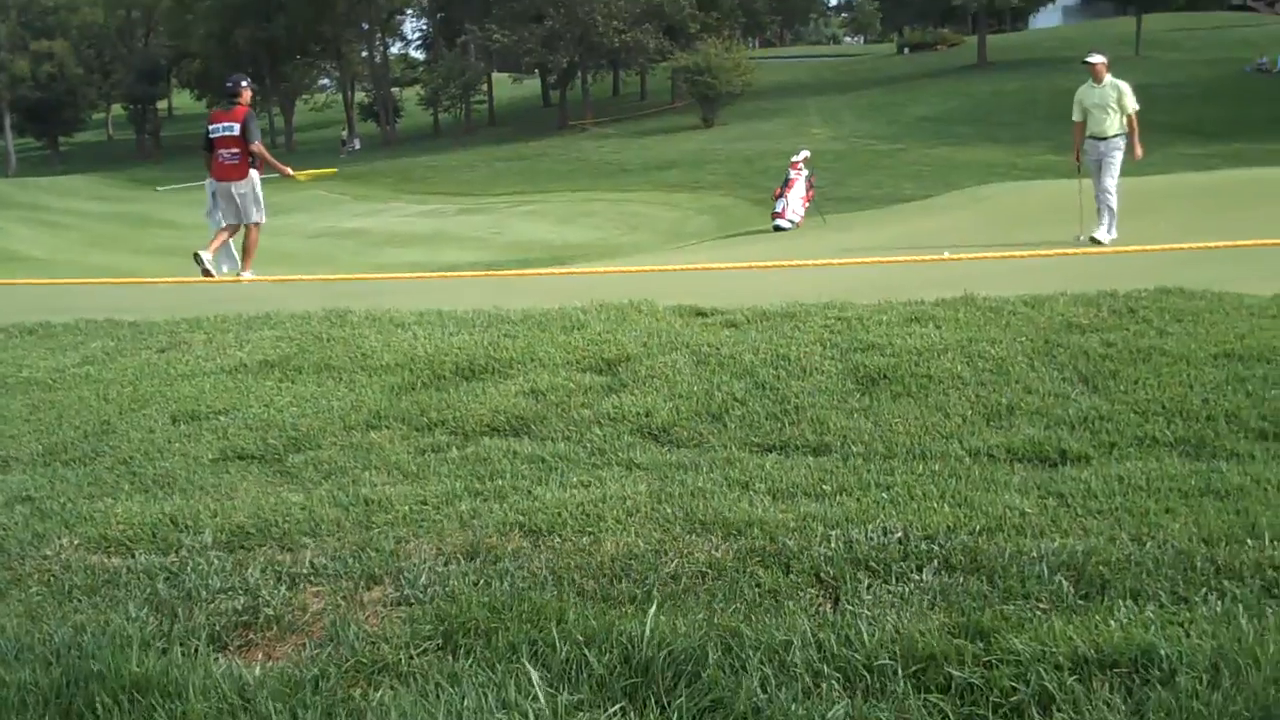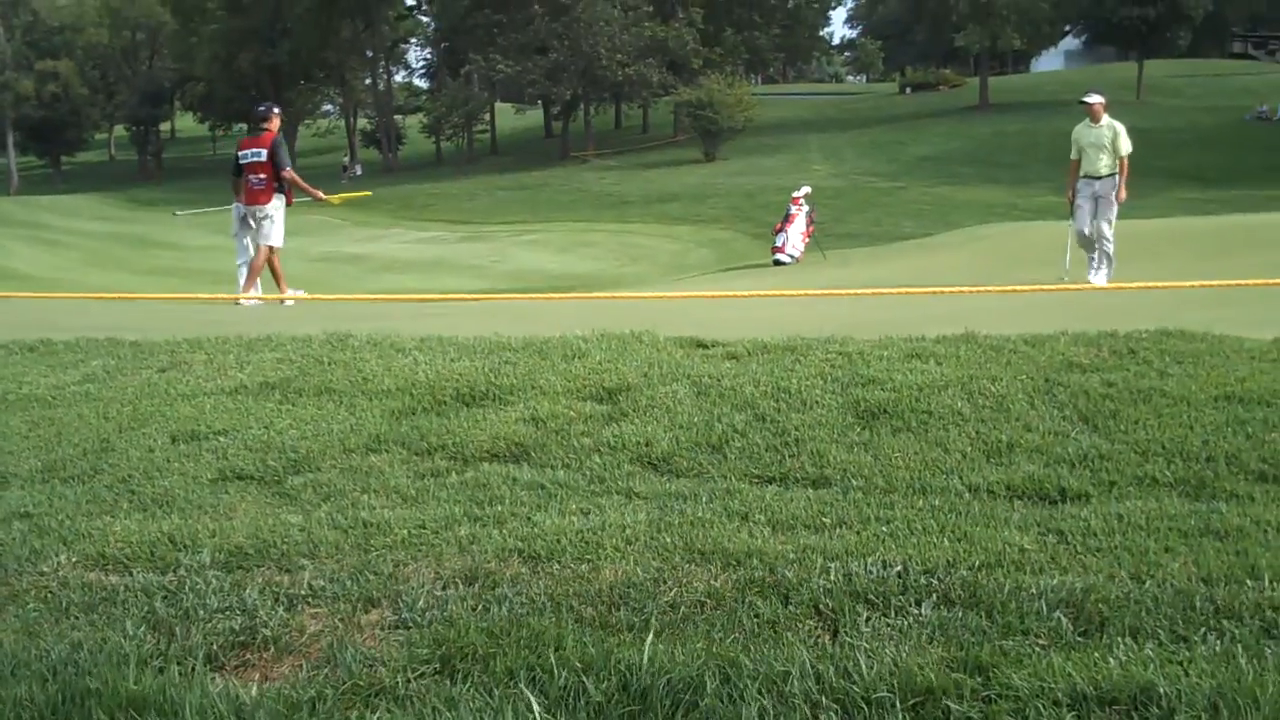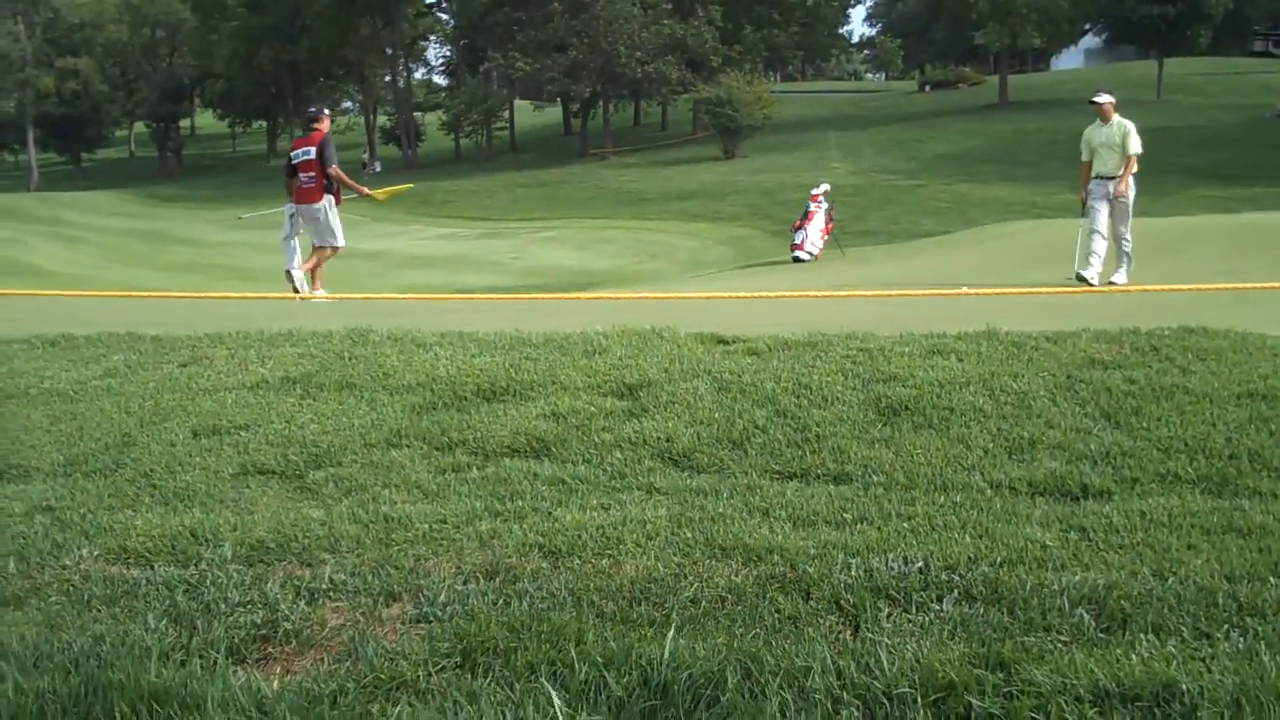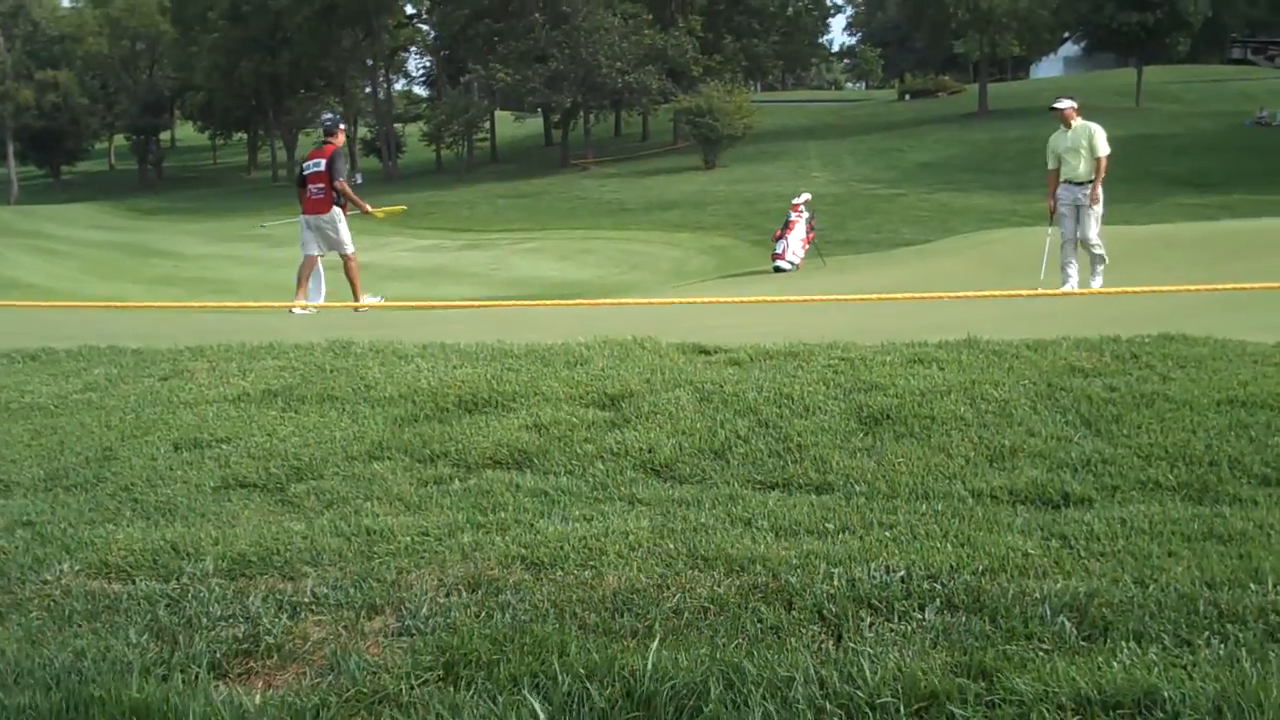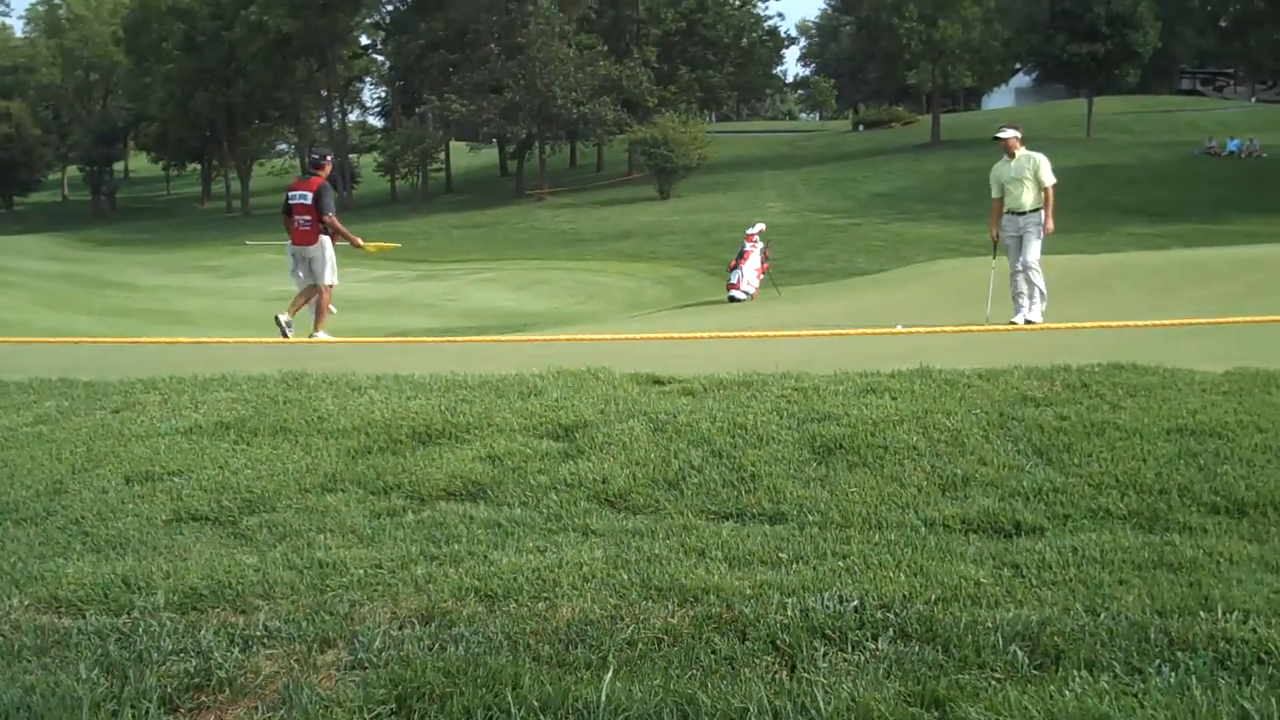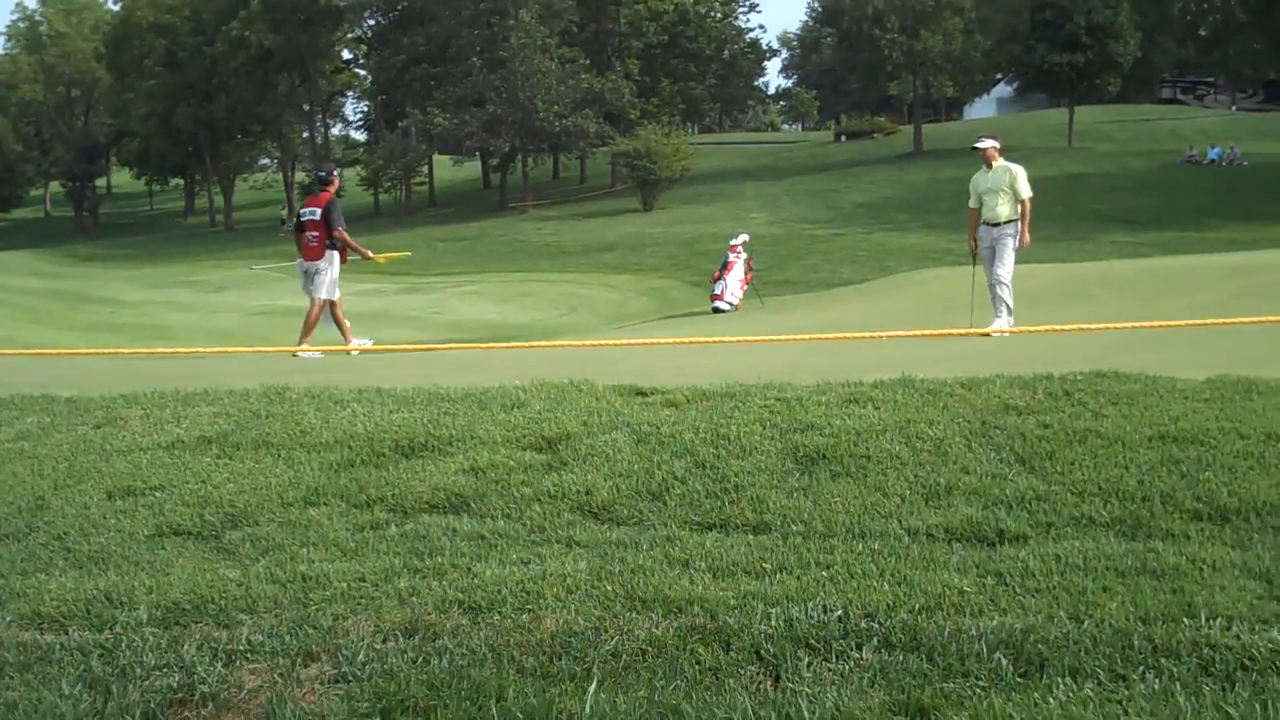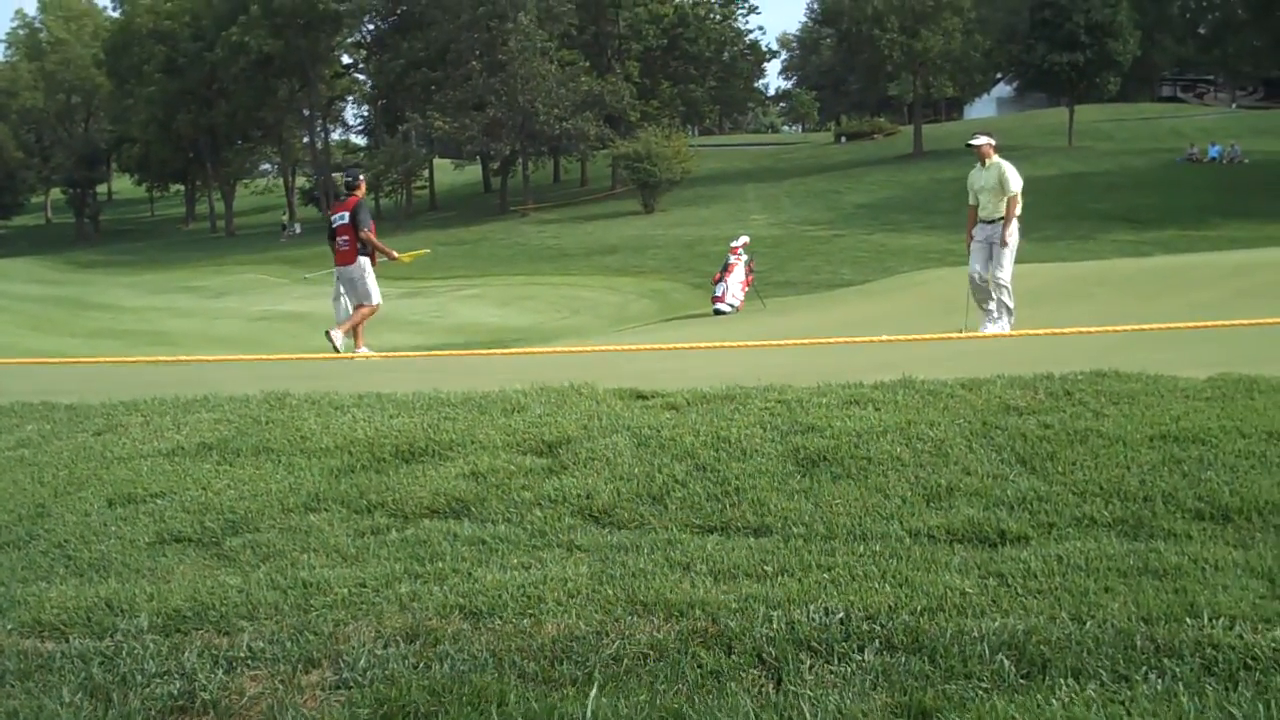
dt=0.3s
person 1, frame 1
left shoulder: (1119, 87)
right shoulder: (1081, 92)
left elbow: (1131, 116)
right elbow: (1079, 123)
left wrist: (1136, 143)
right wrist: (1076, 149)
left hip: (1114, 143)
right hip: (1091, 143)
left knee: (1108, 186)
right knee: (1099, 190)
left ankle: (1104, 231)
right ankle: (1111, 229)
person 1, frame 2
left shoulder: (1115, 128)
right shoulder: (1078, 130)
left elbow: (1123, 159)
left wrist: (1122, 187)
right wrist: (1070, 187)
left hip: (1108, 182)
right hip: (1085, 183)
left knee: (1104, 231)
right knee: (1081, 229)
left ankle: (1103, 273)
right ankle: (1094, 259)
person 1, frame 3
left shoulder: (1126, 127)
right shoulder: (1090, 132)
left elbow: (1132, 157)
left wrist: (1123, 182)
right wrist: (1083, 188)
left hip: (1121, 183)
right hip: (1098, 184)
left knee: (1121, 232)
right knee: (1097, 229)
left ankle: (1122, 271)
right ankle: (1091, 273)
person 1, frame 4
left shoulder: (1091, 129)
right shoulder: (1054, 139)
left elbow: (1102, 159)
right elbow: (1053, 170)
left wrist: (1096, 187)
right wrist: (1051, 197)
left hip: (1089, 188)
right hip: (1066, 189)
left knee: (1088, 236)
right knee: (1068, 238)
left ankle: (1098, 271)
right ankle: (1070, 282)
person 1, frame 5
left shoulder: (1035, 159)
right shoulder: (997, 169)
left elbow: (1048, 189)
right elbow: (996, 199)
left wrist: (1048, 217)
right wrist: (993, 226)
left hip: (1033, 217)
right hip: (1010, 220)
left knee: (1030, 262)
right knee: (1015, 268)
left ankle: (1036, 310)
right ankle: (1021, 311)
person 1, frame 6
left shoulder: (1012, 171)
right shoulder: (976, 178)
left elbow: (1025, 201)
right elbow: (974, 209)
left wrist: (1025, 230)
right wrist: (971, 236)
left hip: (1008, 229)
right hip: (986, 230)
left knee: (1001, 275)
right knee: (992, 280)
left ankle: (1002, 321)
right ankle: (1003, 318)
person 1, frame 7
left shoulder: (1004, 168)
right shoulder: (974, 174)
left elbow: (1013, 199)
left wrist: (1007, 229)
right wrist: (969, 232)
left hip: (1005, 227)
right hip: (982, 227)
left knee: (1000, 276)
right knee: (975, 273)
left ankle: (1004, 322)
right ankle: (990, 315)
person 2, frame 1
left shoulder: (215, 117)
right shoulder: (246, 114)
left elbow: (208, 151)
right elbow: (254, 147)
left wrist: (213, 174)
right wrist: (279, 167)
left hip: (221, 179)
right hip: (244, 178)
left knee: (232, 225)
right knee: (253, 225)
left ankle: (207, 253)
right ankle: (245, 273)
person 2, frame 2
left shoulder: (243, 143)
right shoulder: (275, 140)
left elbow: (236, 177)
right elbow: (286, 173)
left wrist: (239, 197)
right wrist: (311, 192)
left hip: (251, 203)
right hip: (271, 201)
left knee: (270, 248)
right knee: (264, 249)
left ankle: (284, 291)
right ankle: (245, 294)
person 2, frame 3
left shoulder: (296, 144)
right shoulder: (324, 139)
left elbow: (289, 178)
right elbow: (332, 170)
left wrist: (293, 199)
right wrist: (357, 188)
left hip: (303, 202)
right hip: (322, 200)
left knee: (318, 245)
right knee: (332, 246)
left ankle: (317, 291)
right ankle: (298, 271)
person 2, frame 4
left shoulder: (310, 157)
right shoulder: (336, 152)
left elbow: (300, 188)
right elbow: (339, 184)
left wrist: (306, 209)
right wrist: (360, 205)
left hip: (310, 214)
right hip: (330, 212)
left knee: (310, 257)
right knee: (349, 256)
left ankle: (299, 302)
right ankle: (359, 300)
person 2, frame 5
left shoulder: (295, 185)
right shoulder: (322, 185)
left elbow: (286, 216)
right elbow: (328, 218)
left wrist: (293, 236)
right wrist: (351, 238)
left hip: (299, 243)
right hip: (318, 242)
left knee: (311, 286)
right knee: (325, 287)
left ankle: (287, 316)
right ankle: (318, 333)
person 2, frame 6
left shoulder: (306, 202)
right shoulder: (331, 201)
left elbow: (298, 233)
right elbow: (338, 233)
left wrist: (303, 254)
right wrist: (361, 251)
left hip: (310, 259)
right hip: (326, 257)
left knee: (335, 301)
right knee: (319, 303)
left ankle: (350, 341)
right ankle: (302, 346)
person 2, frame 7
left shoulder: (336, 208)
right shoulder: (359, 204)
left elbow: (332, 240)
right elbow: (364, 234)
right wrist: (387, 252)
left hip: (341, 264)
right hip: (358, 262)
left knee: (357, 306)
right knee: (371, 305)
left ankle: (360, 348)
right ankle: (338, 331)
